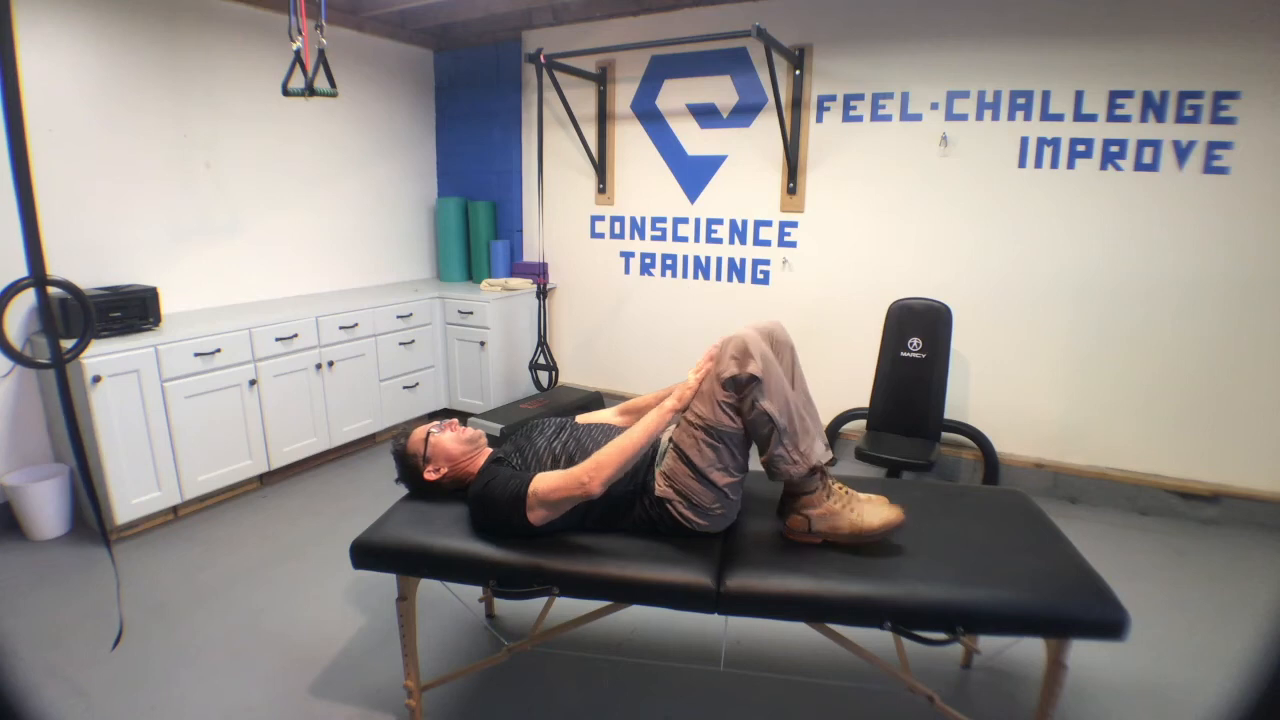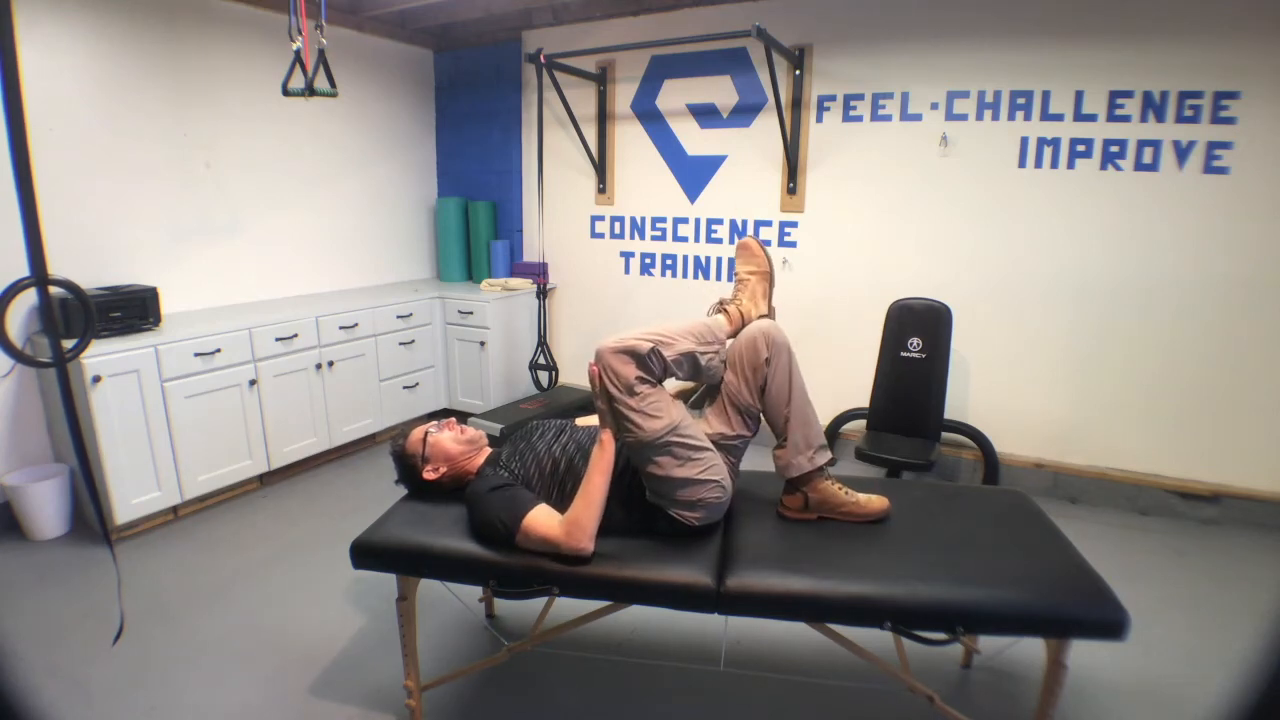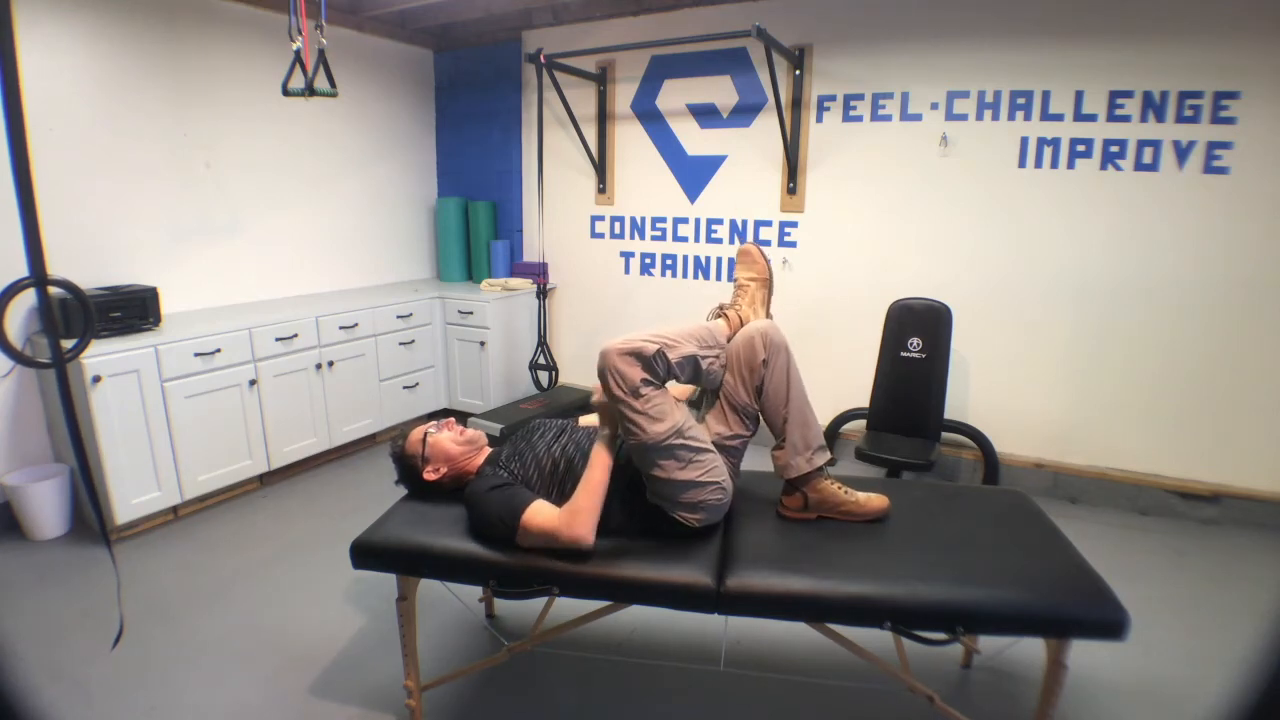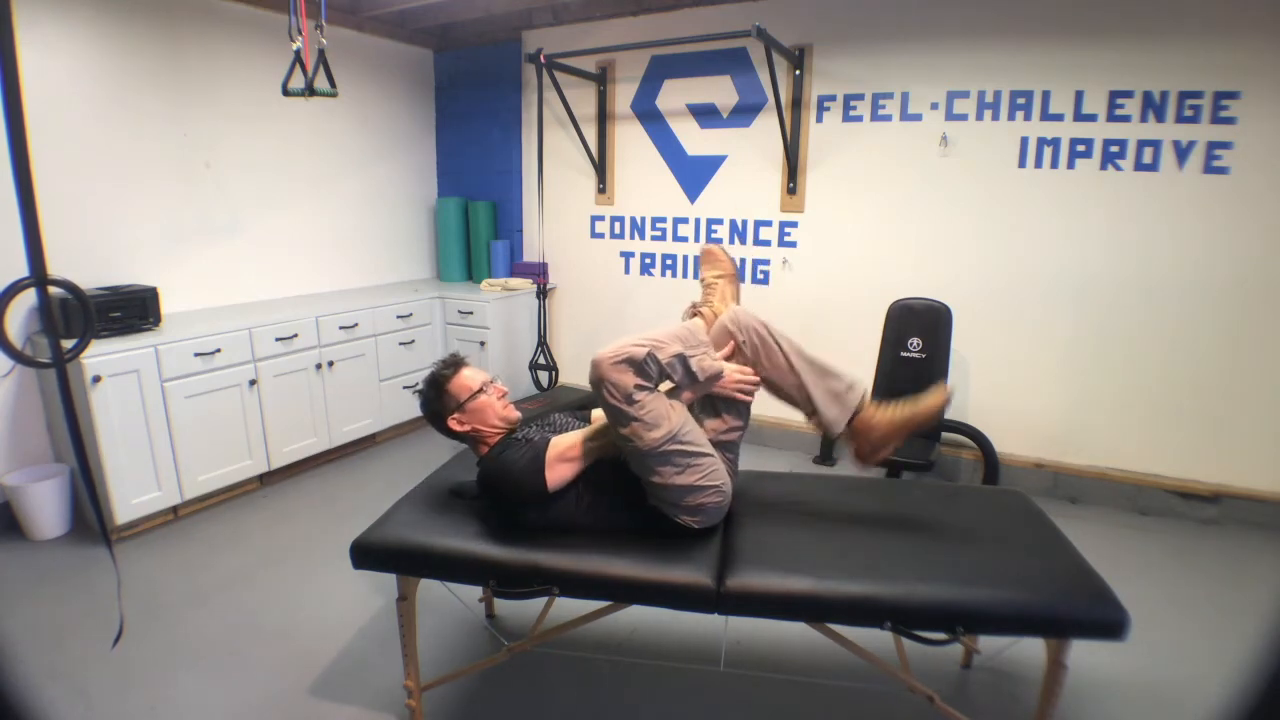
dt=1s
person 1, frame 1
left shoulder: (519, 440)
right shoulder: (491, 493)
left elbow: (618, 417)
right elbow: (589, 480)
left wrist: (694, 384)
right wrist: (674, 400)
left hip: (668, 454)
right hip: (688, 499)
left knee: (767, 337)
right knee: (741, 351)
left ankle: (806, 487)
right ankle: (814, 502)
person 1, frame 2
left shoulder: (523, 438)
right shoulder: (488, 497)
left elbow: (602, 426)
right elbow: (576, 540)
left wrist: (686, 386)
right wrist: (608, 430)
left hip: (704, 461)
right hip: (693, 495)
left knee: (765, 340)
right knee: (616, 355)
left ankle: (808, 485)
right ankle: (735, 315)
person 1, frame 3
left shoulder: (527, 436)
right shoulder: (488, 500)
right elbow: (577, 533)
right wrist: (609, 427)
left hip: (702, 462)
right hip: (691, 499)
left knee: (764, 338)
right knee: (619, 355)
left ankle: (807, 485)
right ankle: (732, 321)
person 1, frame 4
left shoulder: (541, 429)
right shoulder: (503, 472)
left elbow: (618, 417)
right elbow: (602, 439)
left wrist: (697, 371)
right wrist: (700, 379)
left hip: (699, 462)
right hip: (694, 498)
left knee: (741, 327)
right knee: (612, 363)
left ankle: (862, 423)
right ankle: (710, 321)
